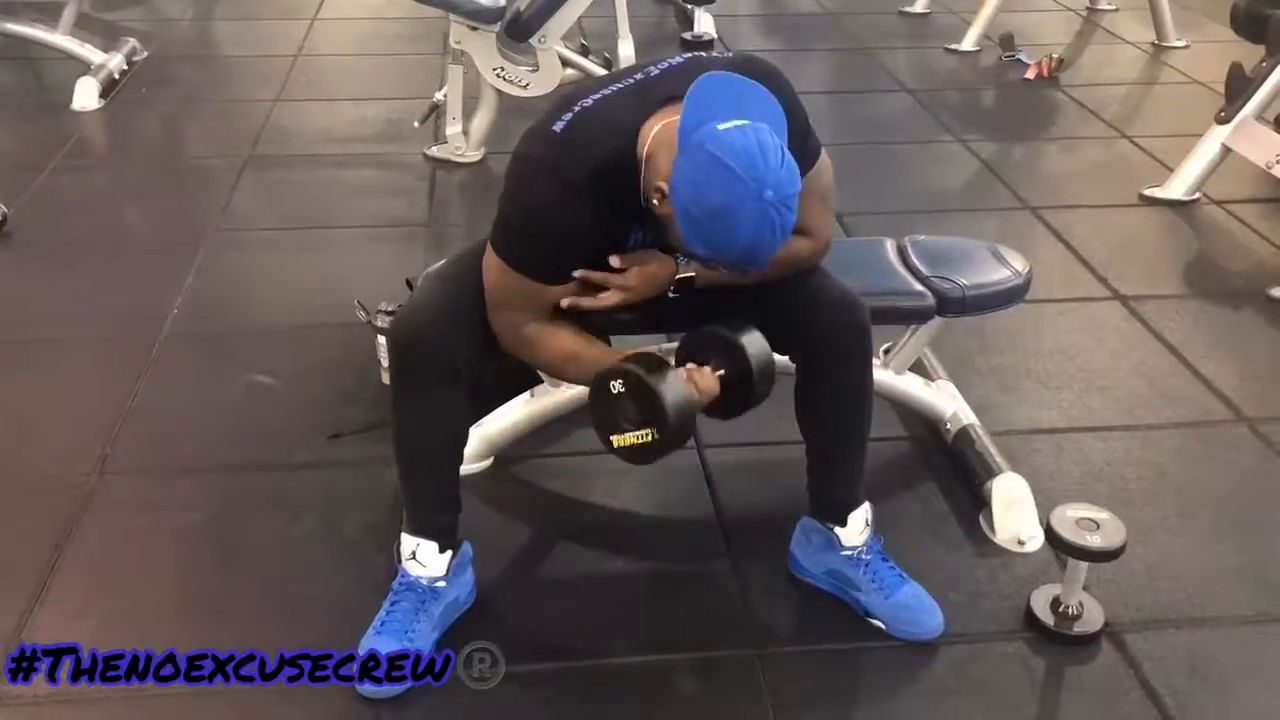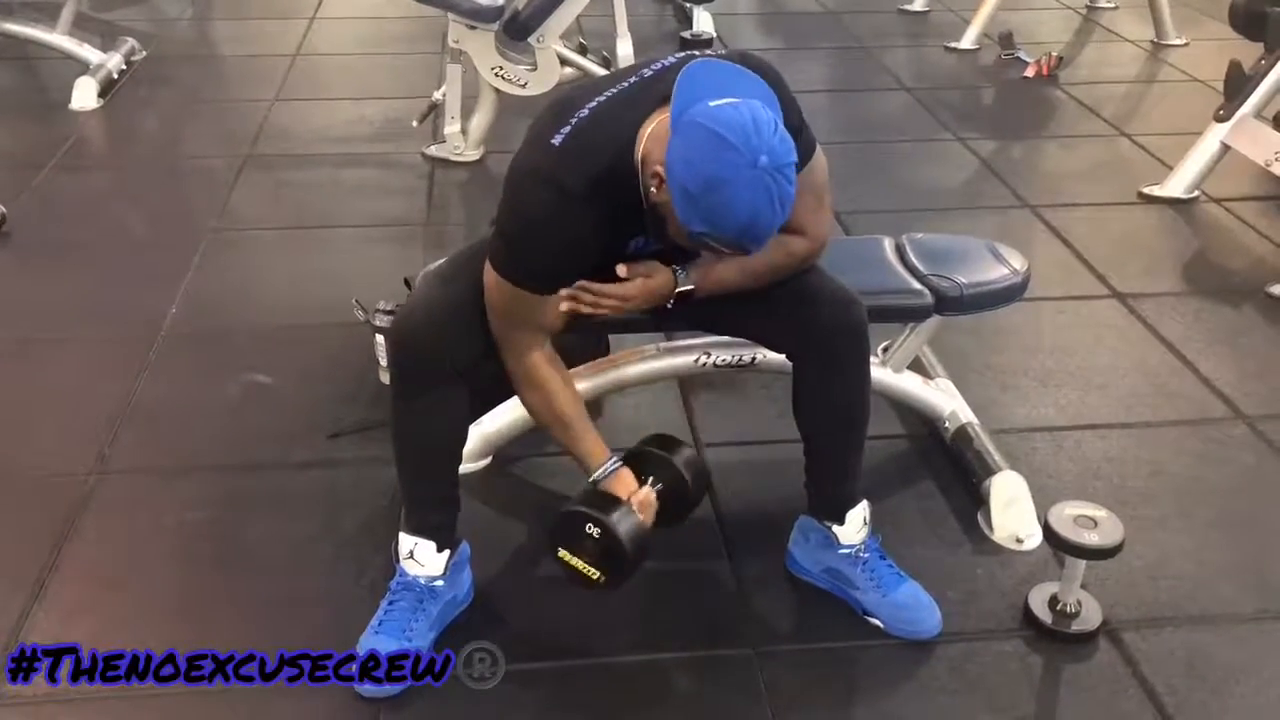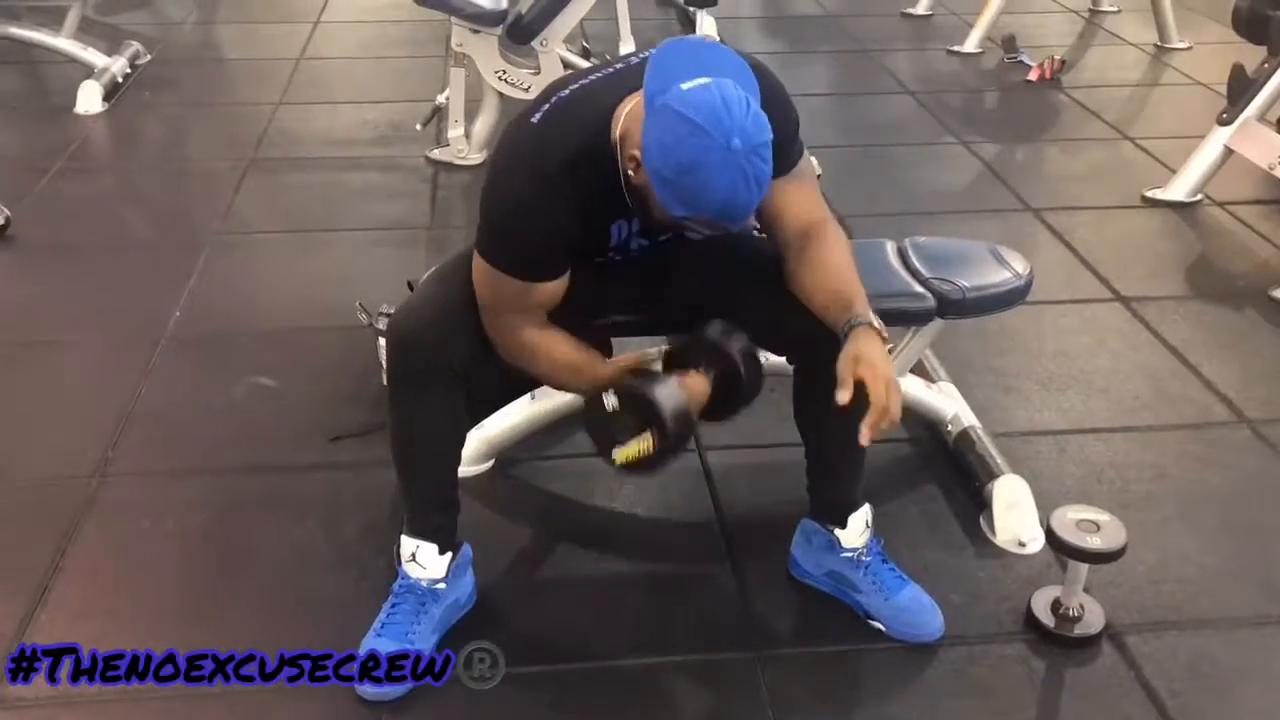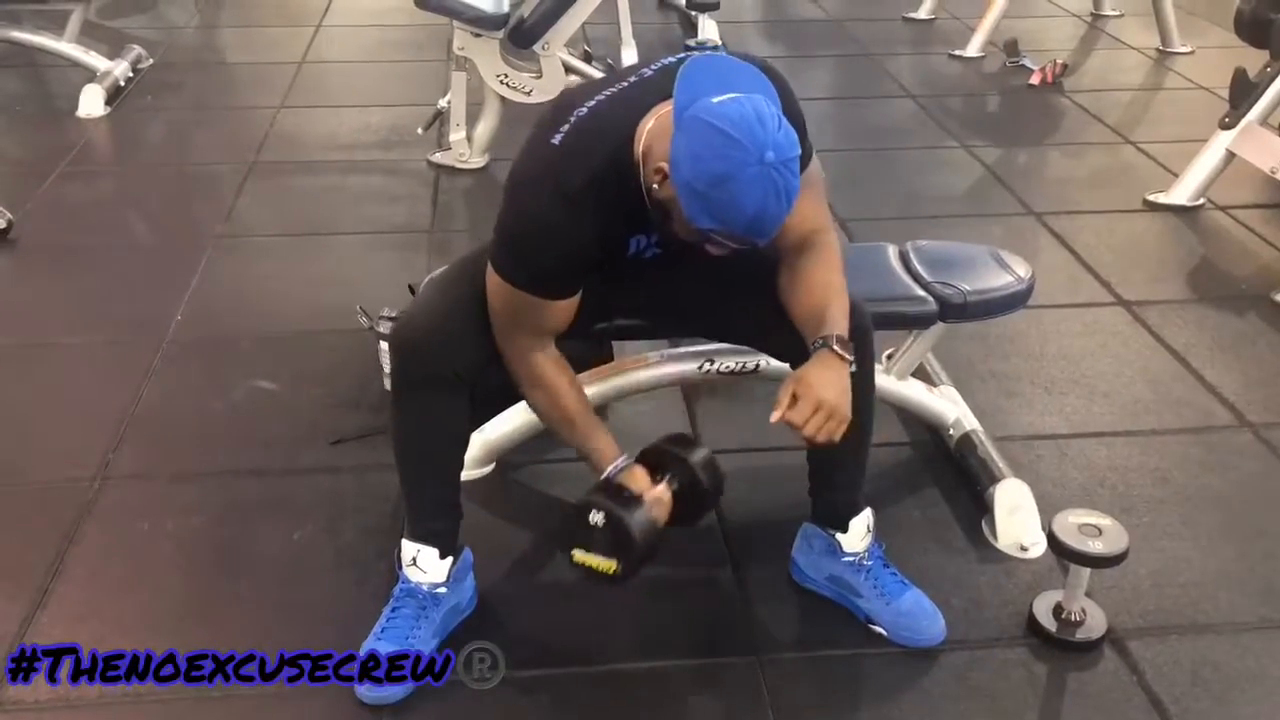
dt=0.5s
person 1, frame 1
left shoulder: (763, 107)
right shoulder: (556, 175)
left elbow: (812, 237)
right elbow: (518, 323)
left wrist: (680, 273)
left hip: (675, 267)
right hip: (558, 265)
left knee: (840, 322)
right knee: (423, 336)
left ankle: (838, 539)
right ankle: (432, 564)
person 1, frame 2
left shoulder: (758, 103)
right shoulder: (555, 185)
left elbow: (807, 234)
right elbow: (525, 345)
left wrist: (681, 282)
right wrist: (608, 473)
left hip: (675, 270)
right hip: (563, 264)
left knee: (836, 320)
right knee: (423, 336)
left ankle: (834, 536)
right ankle: (430, 565)
person 1, frame 3
left shoulder: (750, 102)
right shoulder: (537, 165)
left elbow: (809, 230)
right elbow: (514, 327)
left wrist: (862, 329)
left hip: (679, 265)
right hip: (558, 272)
left knee: (834, 323)
right knee: (419, 340)
left ankle: (837, 540)
right ankle: (432, 566)
person 1, frame 4
left shoulder: (762, 108)
right shoulder: (557, 185)
left elbow: (809, 238)
right elbow: (529, 347)
left wrist: (831, 351)
right wrist: (617, 468)
left hip: (676, 260)
right hip: (568, 272)
left knee: (845, 326)
right knee: (423, 342)
left ankle: (839, 544)
right ankle: (433, 571)
